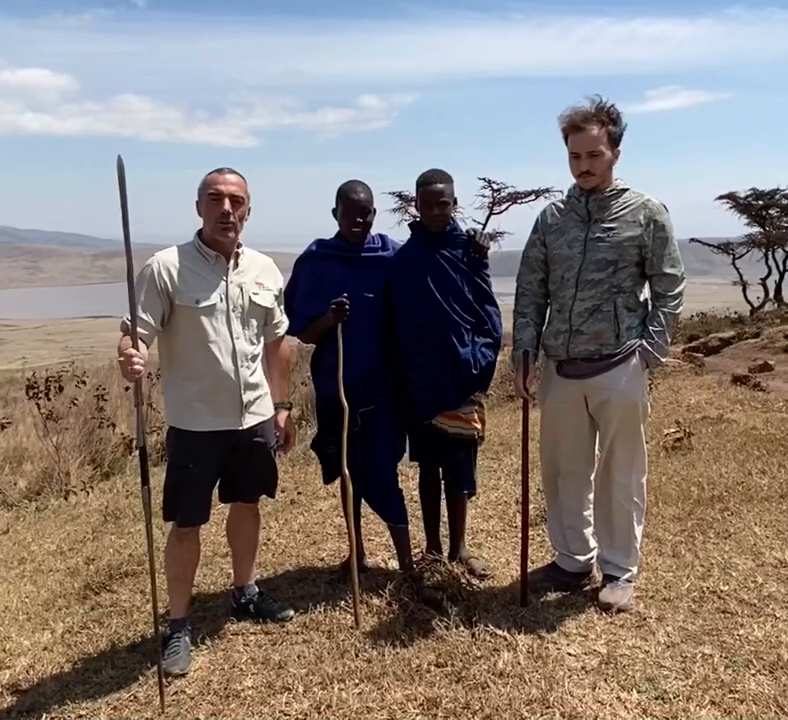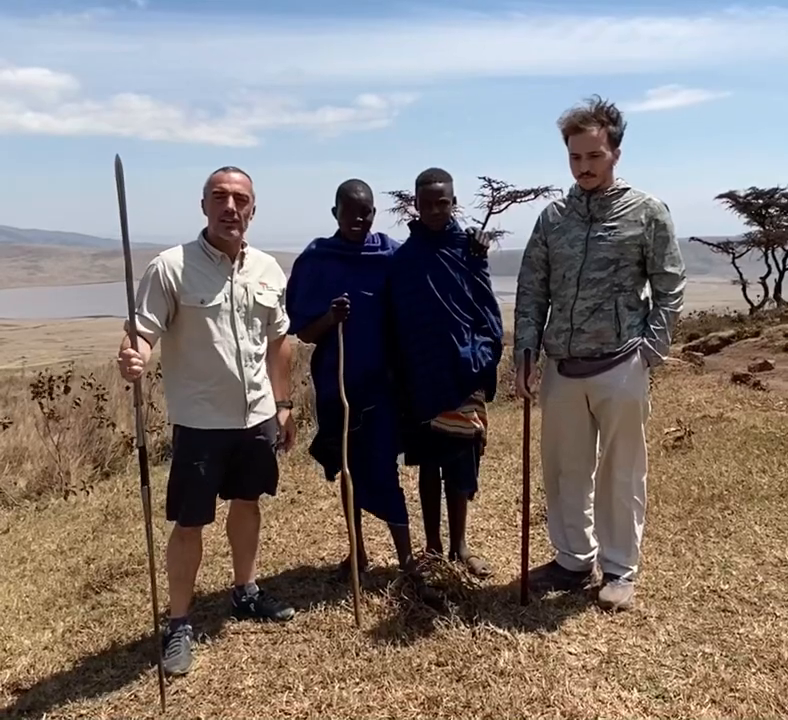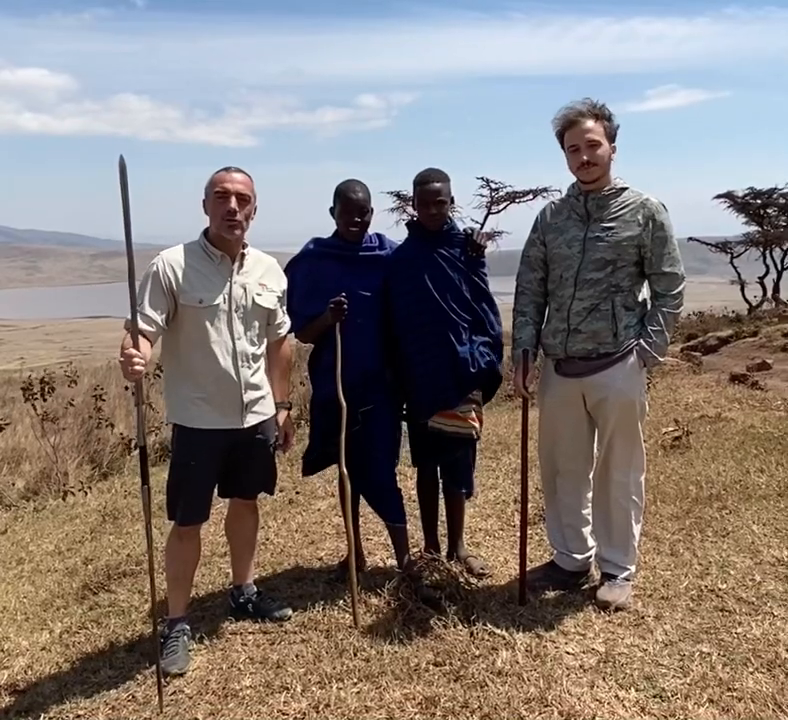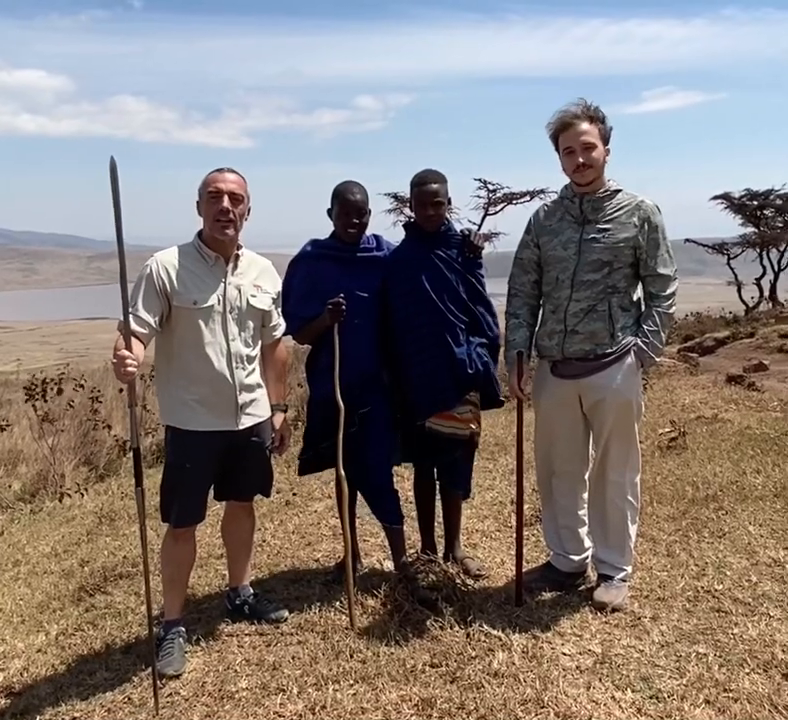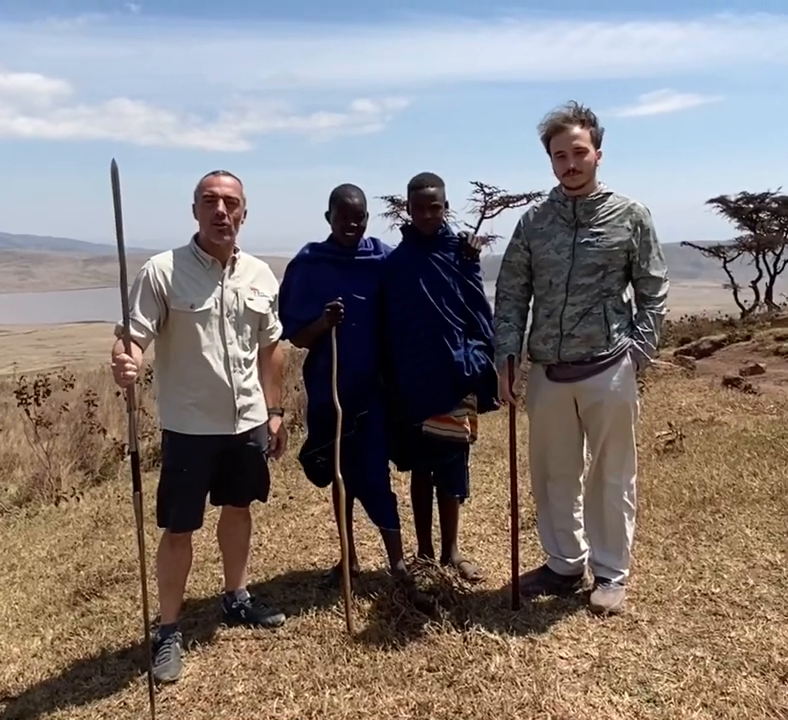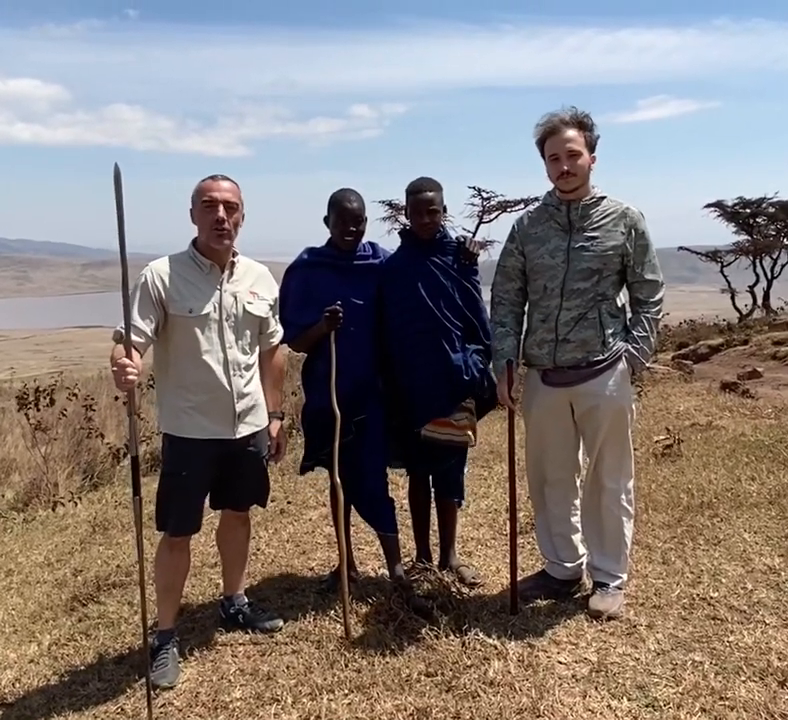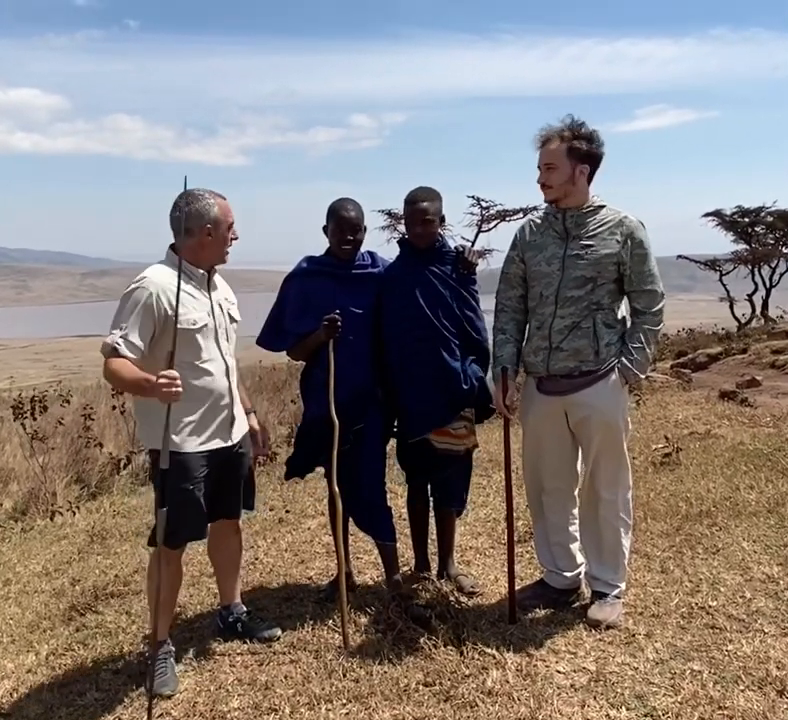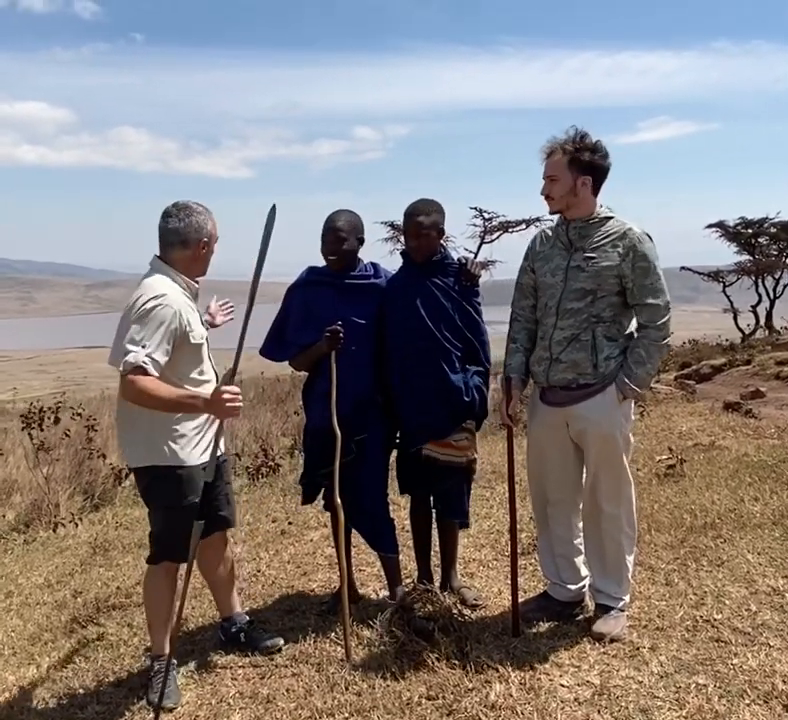
dt=0.5s
person 1, frame 1
left shoulder: (646, 213)
right shoulder: (551, 217)
left elbow: (669, 290)
right elbow: (530, 291)
left wrist: (648, 352)
right wrist: (524, 354)
left hip: (619, 369)
right hip: (560, 369)
left knee: (620, 475)
right knee: (564, 472)
left ankle: (620, 570)
right ankle: (574, 561)
person 1, frame 2
left shoulder: (647, 212)
right shoulder: (553, 217)
left elbow: (670, 289)
right elbow: (531, 291)
left wrist: (649, 351)
right wrist: (525, 353)
left hip: (620, 367)
right hip: (561, 367)
left knee: (621, 473)
right knee: (565, 471)
left ankle: (620, 570)
right ankle: (575, 560)
person 1, frame 3
left shoulder: (645, 211)
right shoulder: (551, 216)
left elbow: (669, 289)
right elbow: (530, 290)
left wrist: (647, 351)
right wrist: (523, 352)
left hip: (617, 367)
right hip: (558, 367)
left knee: (619, 472)
right knee: (562, 470)
left ankle: (617, 569)
right ankle: (572, 560)
person 1, frame 4
left shoulder: (638, 213)
right shoulder: (544, 218)
left elbow: (662, 290)
right elbow: (522, 292)
left wrist: (642, 352)
right wrist: (516, 354)
left hip: (613, 367)
right hip: (553, 368)
left knee: (615, 473)
right knee: (557, 472)
left ankle: (614, 570)
right ankle: (568, 561)
person 1, frame 5
left shoulder: (630, 215)
right shoulder: (533, 221)
left elbow: (654, 292)
right elbow: (511, 294)
left wrist: (638, 353)
right wrist: (506, 359)
left hip: (608, 370)
right hip: (547, 371)
left knee: (611, 477)
right knee: (553, 476)
left ankle: (611, 573)
right ankle: (564, 564)
person 1, frame 6
left shoulder: (624, 220)
right shoulder: (526, 226)
left elbow: (649, 296)
right elbow: (506, 300)
left wrist: (634, 357)
right wrist: (504, 365)
left hip: (604, 374)
right hip: (542, 376)
left knee: (609, 481)
right knee: (549, 481)
left ankle: (609, 577)
right ankle: (563, 569)
person 1, frame 7
left shoulder: (622, 229)
right shoulder: (530, 233)
left elbow: (649, 307)
right elbow: (509, 307)
left wrist: (629, 369)
right wrist: (503, 372)
left hip: (599, 384)
right hip: (540, 385)
left knee: (606, 490)
right knee: (547, 489)
left ankle: (607, 586)
right ankle: (561, 577)
person 1, frame 8
left shoulder: (628, 242)
right shoulder: (541, 244)
left elbow: (655, 322)
right elbow: (523, 318)
left wrist: (629, 385)
right wrist: (513, 380)
left hip: (601, 397)
right hip: (546, 397)
left knee: (608, 502)
right knee: (552, 501)
left ankle: (611, 600)
right ankle: (565, 590)
person 2, frame 1
left shoulder: (264, 269)
right shoulder: (165, 267)
right elbow: (136, 333)
left wrist: (281, 406)
right wrist: (131, 355)
left hip: (254, 417)
right hip: (195, 422)
left knee: (247, 505)
right knee: (186, 524)
left ankle: (245, 593)
right ankle: (178, 625)
person 2, frame 2
left shoulder: (268, 269)
right shoulder: (170, 267)
right elbow: (142, 332)
left wrist: (282, 404)
right wrist: (133, 357)
left hip: (257, 416)
right hip: (200, 421)
left knee: (247, 502)
right knee: (190, 522)
left ankle: (246, 591)
right ankle: (179, 624)
person 2, frame 3
left shoulder: (269, 270)
right shoulder: (171, 266)
right elbow: (143, 330)
left wrist: (282, 406)
right wrist: (134, 355)
left hip: (255, 416)
right hip: (198, 420)
left knee: (245, 502)
right knee: (187, 522)
left ankle: (243, 592)
right ankle: (176, 624)
person 2, frame 4
left shoulder: (263, 271)
right shoulder: (165, 267)
right elbow: (136, 331)
left wrist: (278, 408)
right wrist: (126, 358)
left hip: (250, 417)
right hip: (192, 421)
left knee: (241, 504)
right knee: (182, 524)
left ankle: (240, 594)
right ankle: (172, 626)
person 2, frame 5
left shoulder: (260, 274)
right shoulder: (162, 271)
right elbow: (133, 337)
left wrist: (274, 411)
right wrist: (125, 362)
left hip: (248, 421)
right hip: (189, 426)
left knee: (238, 509)
right knee: (178, 529)
left ankle: (236, 598)
right ankle: (168, 631)
person 2, frame 6
left shoulder: (260, 277)
right shoulder: (161, 276)
right elbow: (128, 341)
left wrist: (275, 415)
right wrist: (123, 366)
left hip: (248, 426)
right hip: (189, 430)
left knee: (237, 513)
right knee: (177, 533)
left ankle: (234, 603)
right ankle: (165, 636)
person 2, frame 7
left shoulder: (219, 285)
right shoulder: (153, 287)
right elbow: (115, 361)
left wrist: (248, 412)
right wrist: (146, 383)
left hip: (230, 432)
right hip: (182, 442)
left knee: (227, 522)
right knee: (171, 543)
left ankle: (232, 612)
right ankle: (161, 646)
person 2, frame 8
left shoulder: (173, 293)
right shoulder: (163, 301)
right elbow: (133, 383)
left wrist: (202, 325)
right wrist: (204, 402)
left hip: (202, 446)
right hip: (169, 454)
left knee: (217, 534)
right knee: (168, 557)
left ankle: (234, 624)
right ankle: (160, 660)
person 3, frame 1
left shoulder: (468, 248)
right shoulder: (405, 258)
left elbow: (486, 307)
right elbow: (398, 323)
left wrist: (483, 354)
right wrist: (403, 379)
left hip: (463, 374)
right hip: (423, 378)
left knee: (459, 463)
right knee: (430, 464)
left ankle: (458, 546)
right ankle: (433, 547)
person 3, frame 2
left shoulder: (467, 248)
right shoulder: (404, 256)
left elbow: (485, 307)
right elbow: (398, 322)
left wrist: (483, 355)
right wrist: (402, 379)
left hip: (464, 373)
right hip: (423, 378)
left knee: (460, 463)
right knee: (429, 463)
left ankle: (459, 545)
right ankle: (433, 546)
person 3, frame 3
left shoulder: (465, 249)
right shoulder: (402, 257)
left elbow: (484, 308)
right elbow: (396, 322)
left wrist: (483, 358)
right wrist: (400, 378)
left hip: (462, 373)
right hip: (422, 377)
left knee: (458, 463)
right knee: (427, 463)
left ankle: (457, 545)
right ankle: (431, 546)
person 3, frame 4
left shoulder: (463, 250)
right shoulder: (400, 258)
left elbow: (481, 309)
right elbow: (394, 323)
left wrist: (480, 360)
right wrist: (397, 379)
left hip: (459, 375)
right hip: (419, 379)
left knee: (456, 465)
right knee: (424, 464)
left ankle: (454, 547)
right ankle: (428, 547)
person 3, frame 5
left shoulder: (461, 253)
right shoulder: (397, 261)
left elbow: (478, 311)
right elbow: (390, 326)
left wrist: (479, 361)
right wrist: (393, 382)
left hip: (456, 378)
right hip: (415, 382)
left knee: (452, 468)
right knee: (422, 467)
left ankle: (451, 550)
right ankle: (424, 551)
person 3, frame 6
left shoulder: (459, 258)
right shoulder: (394, 265)
left elbow: (477, 317)
right elbow: (388, 330)
left wrist: (476, 368)
right wrist: (392, 387)
left hip: (454, 383)
right hip: (413, 387)
left knee: (449, 473)
right knee: (419, 472)
left ankle: (449, 554)
right ankle: (423, 555)
person 3, frame 7
left shoulder: (456, 267)
right shoulder: (394, 274)
left elbow: (474, 327)
right elbow: (387, 337)
left wrist: (475, 378)
right wrist: (389, 392)
left hip: (452, 392)
right hip: (413, 395)
left knee: (450, 481)
right knee: (418, 481)
left ankle: (447, 563)
right ankle: (421, 564)
person 3, frame 8
left shoulder: (459, 279)
right shoulder: (396, 285)
left elbow: (476, 340)
right elbow: (389, 348)
left wrist: (474, 391)
right wrist: (392, 403)
left hip: (453, 404)
right hip: (414, 407)
left knee: (452, 494)
right knee: (419, 492)
left ankle: (450, 575)
right ankle: (424, 576)
person 4, frame 1
left shoulder: (393, 255)
right shoulder: (315, 260)
right elbow: (303, 333)
right wrist: (328, 320)
left hip: (382, 383)
right hip: (336, 383)
left knee: (382, 473)
right knee: (350, 470)
left ankle: (405, 560)
right ankle: (357, 552)
person 4, frame 2
left shoulder: (393, 254)
right shoulder: (314, 260)
right elbow: (303, 332)
right wrist: (329, 318)
left hip: (381, 381)
right hip: (336, 382)
left knee: (382, 470)
right knee: (348, 468)
left ankle: (406, 557)
right ankle: (357, 550)
person 4, frame 3
left shoulder: (390, 255)
right shoulder: (311, 260)
right elbow: (301, 333)
right wrist: (326, 319)
left hip: (379, 381)
right hip: (333, 382)
left knee: (380, 470)
right knee: (348, 468)
left ankle: (403, 557)
right ankle: (355, 550)
person 4, frame 4
left shoulder: (387, 255)
right shoulder: (309, 261)
right elbow: (298, 334)
right wrist: (324, 320)
left hip: (377, 382)
right hip: (330, 383)
left knee: (377, 471)
right knee: (345, 469)
left ankle: (400, 558)
right ankle: (352, 551)
person 4, frame 5
left shoulder: (385, 259)
right shoulder: (307, 264)
right elbow: (296, 337)
right wrist: (322, 323)
left hip: (374, 386)
right hip: (328, 387)
left knee: (373, 475)
right knee: (340, 473)
left ankle: (397, 560)
right ankle: (349, 556)
person 4, frame 6
left shoulder: (382, 263)
right shoulder: (305, 269)
right elbow: (295, 342)
right wrist: (321, 326)
left hip: (372, 391)
right hip: (327, 392)
left knee: (371, 480)
right knee: (340, 477)
left ankle: (395, 565)
right ankle: (346, 562)
person 4, frame 7
left shoulder: (380, 273)
right shoulder: (304, 278)
right elbow: (294, 351)
right wrist: (319, 335)
left hip: (370, 400)
right hip: (325, 401)
left knee: (369, 487)
right knee: (338, 486)
left ankle: (393, 574)
right ankle: (345, 572)
person 4, frame 8
left shoulder: (384, 284)
right shoulder: (306, 288)
right elbow: (297, 360)
right wrist: (323, 346)
left hip: (373, 411)
right hip: (327, 413)
left knee: (371, 500)
right knee: (338, 499)
left ankle: (396, 586)
right ankle: (347, 583)
